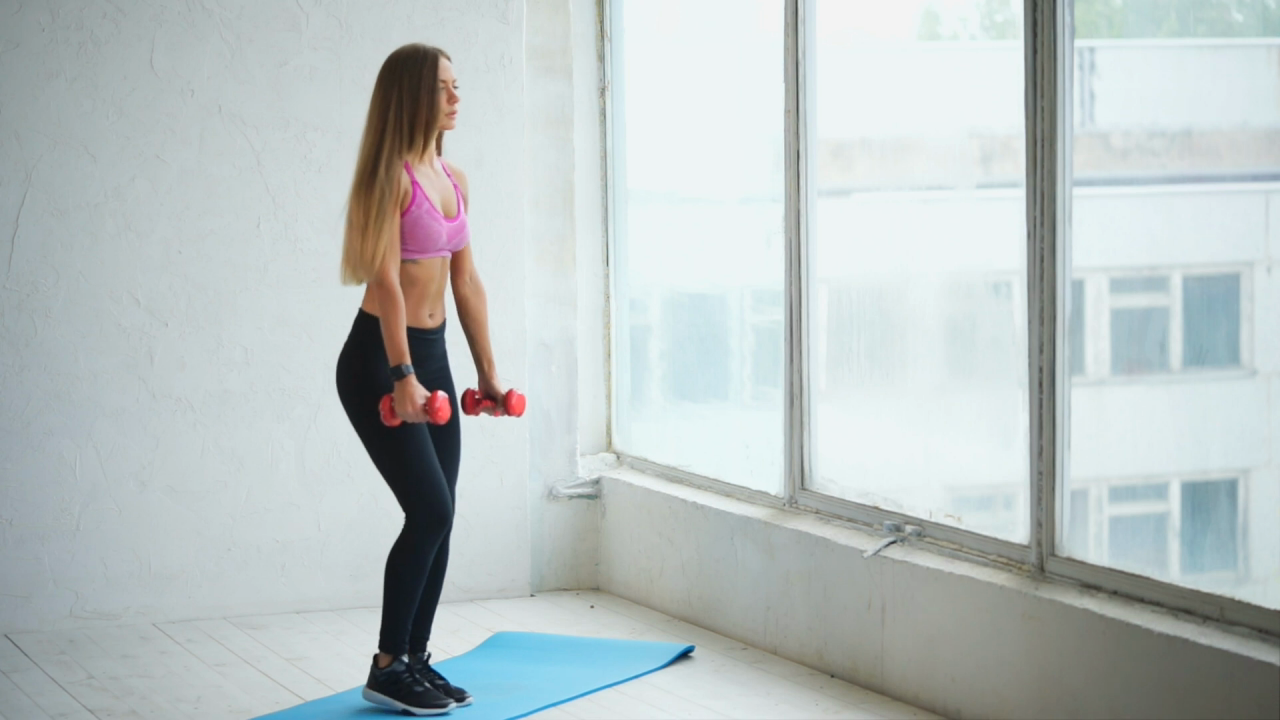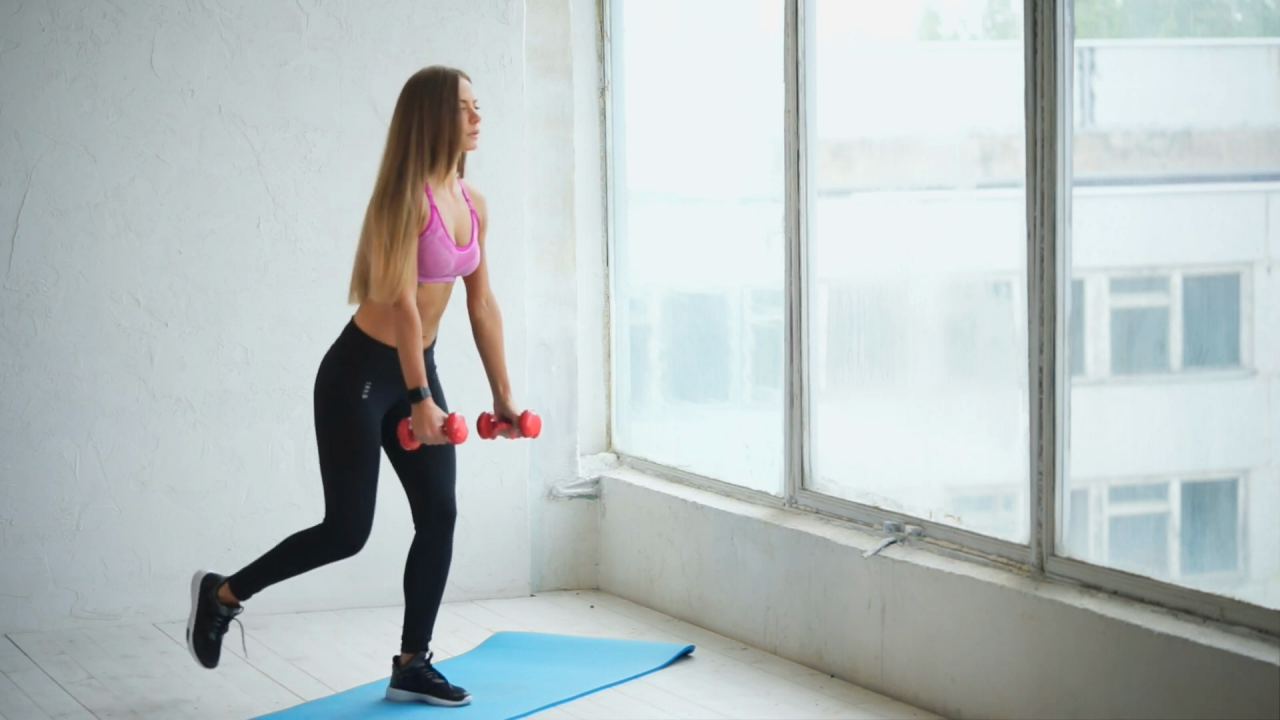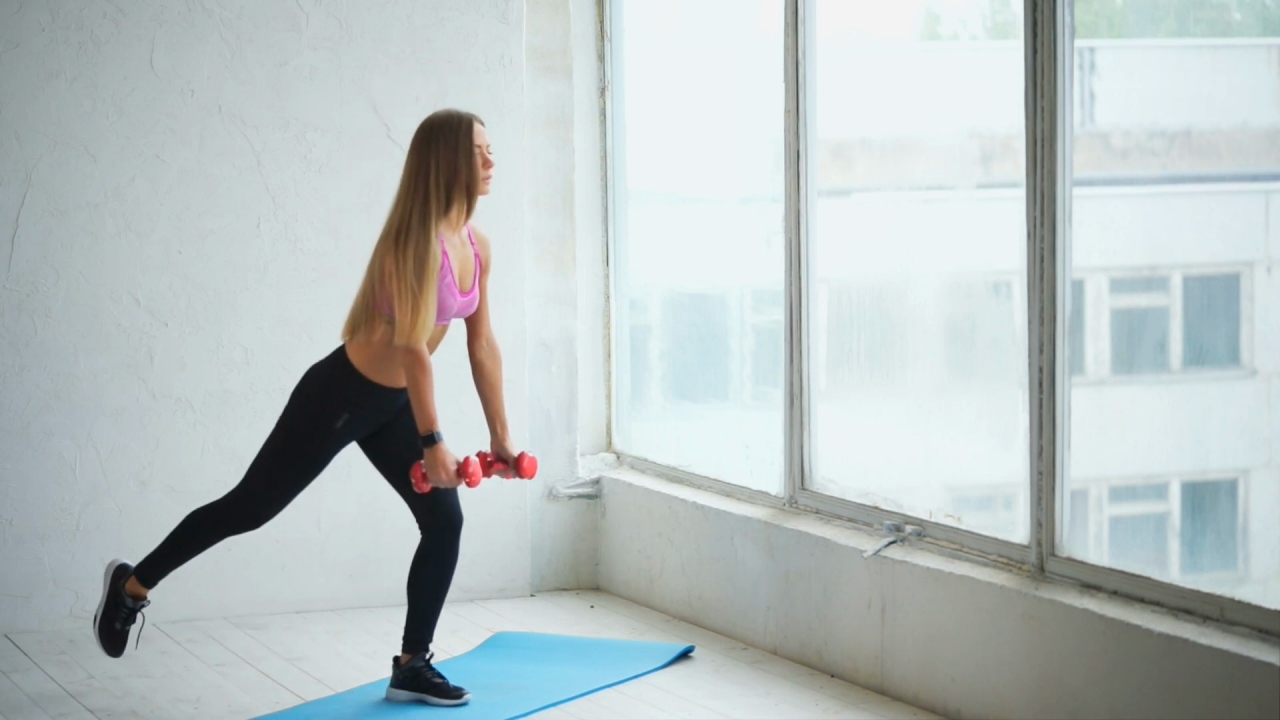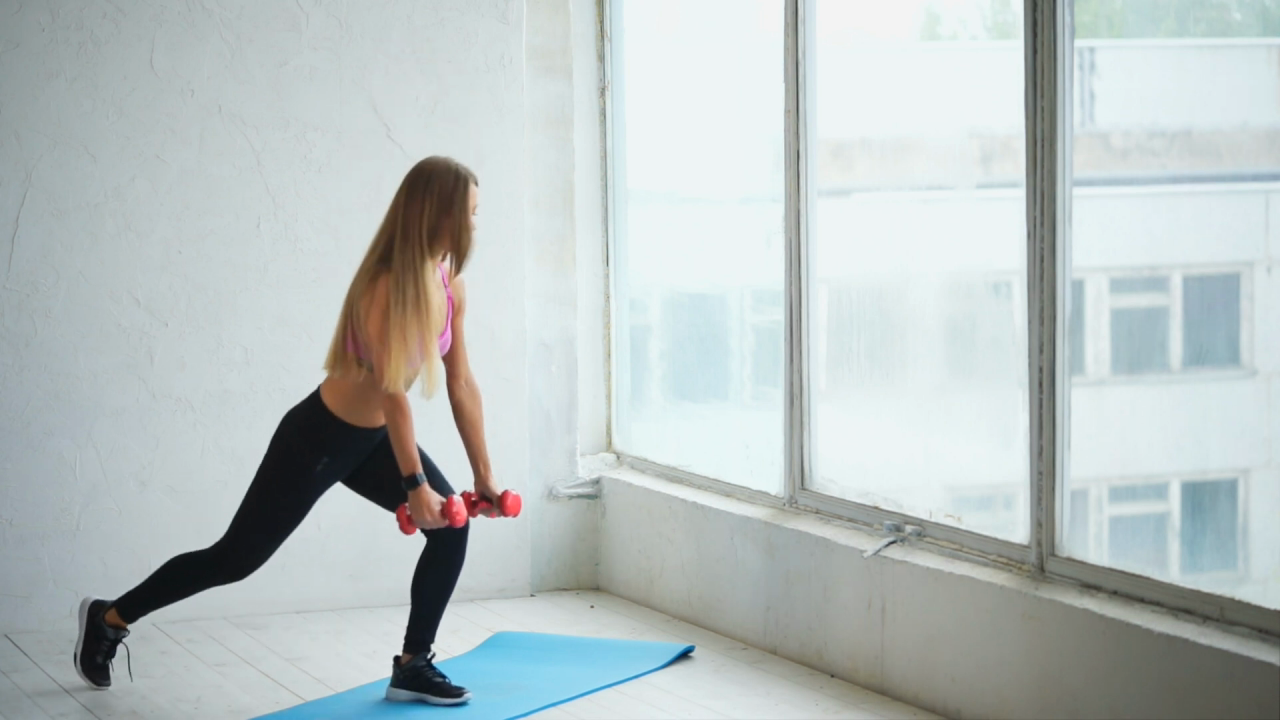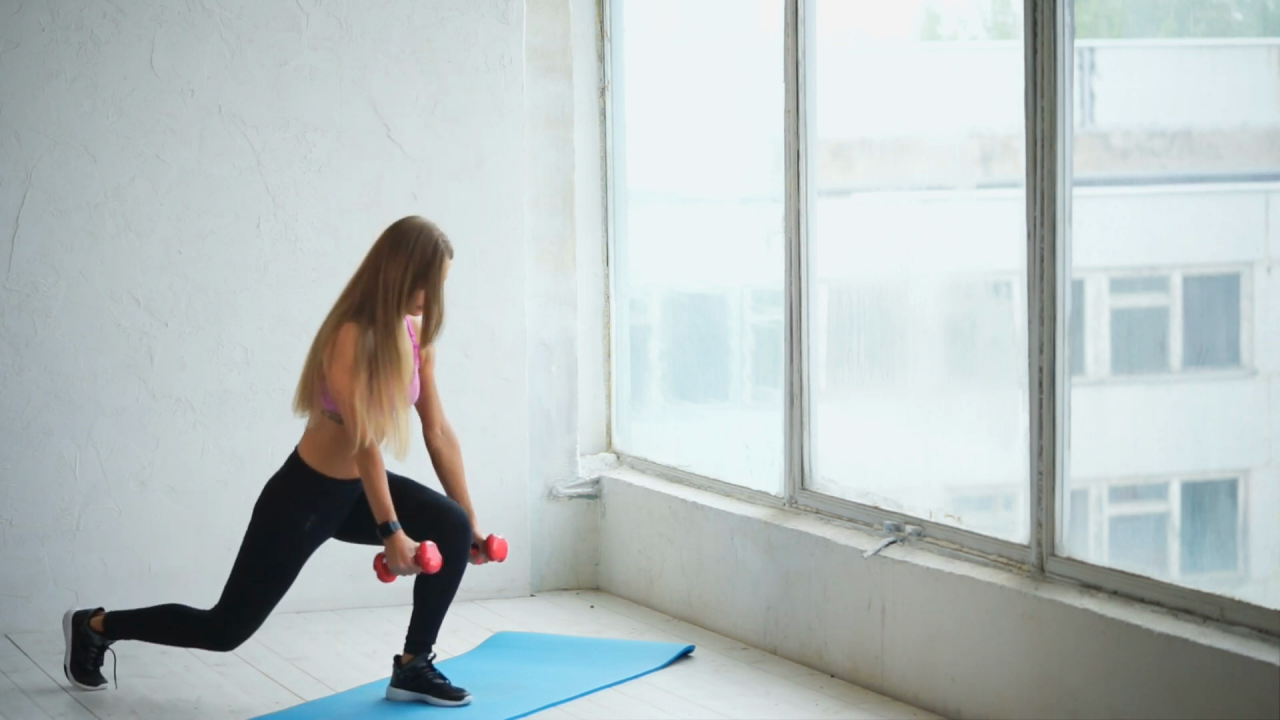
dt=0.5s
person 1, frame 1
left shoulder: (452, 178)
right shoulder: (387, 178)
left elbow: (465, 282)
right elbow: (384, 282)
left wrist: (487, 373)
right wrist: (400, 377)
left hip: (430, 355)
right hip: (375, 360)
left knee: (439, 517)
right knee: (430, 511)
left ankle: (412, 662)
right ankle: (385, 665)
person 1, frame 2
left shoulder: (473, 202)
right shoulder: (408, 199)
left elbow: (482, 304)
right elbow: (402, 303)
left wrist: (503, 394)
right wrist: (419, 400)
left hip: (417, 369)
right hip: (361, 372)
left knee: (440, 518)
right knee: (348, 530)
left ankle: (412, 664)
right ankle: (224, 594)
person 1, frame 3
left shoulder: (478, 245)
right shoulder: (412, 241)
left elbow: (482, 346)
right elbow: (413, 348)
left wrist: (500, 436)
right wrist: (432, 442)
left hip: (391, 403)
right hip: (339, 395)
left knee: (445, 522)
right knee: (247, 509)
left ankle: (412, 667)
right ankle: (130, 585)
person 1, frame 4
left shoulder: (451, 285)
right shoulder: (386, 285)
left elbow: (462, 385)
right elbow: (392, 392)
left wrist: (483, 474)
right wrist: (415, 484)
left hip: (370, 440)
right hip: (318, 438)
left knee: (452, 527)
right knee: (235, 558)
left ankle: (413, 666)
right ankle: (108, 618)
person 1, frame 5
left shoulder: (416, 336)
right shoulder: (349, 337)
left elbow: (438, 432)
right elbow: (363, 443)
left wrist: (470, 522)
right wrist: (390, 531)
left hip: (355, 489)
right hip: (304, 495)
left knee: (452, 527)
right knee: (227, 628)
left ankle: (413, 668)
right ankle: (93, 627)
